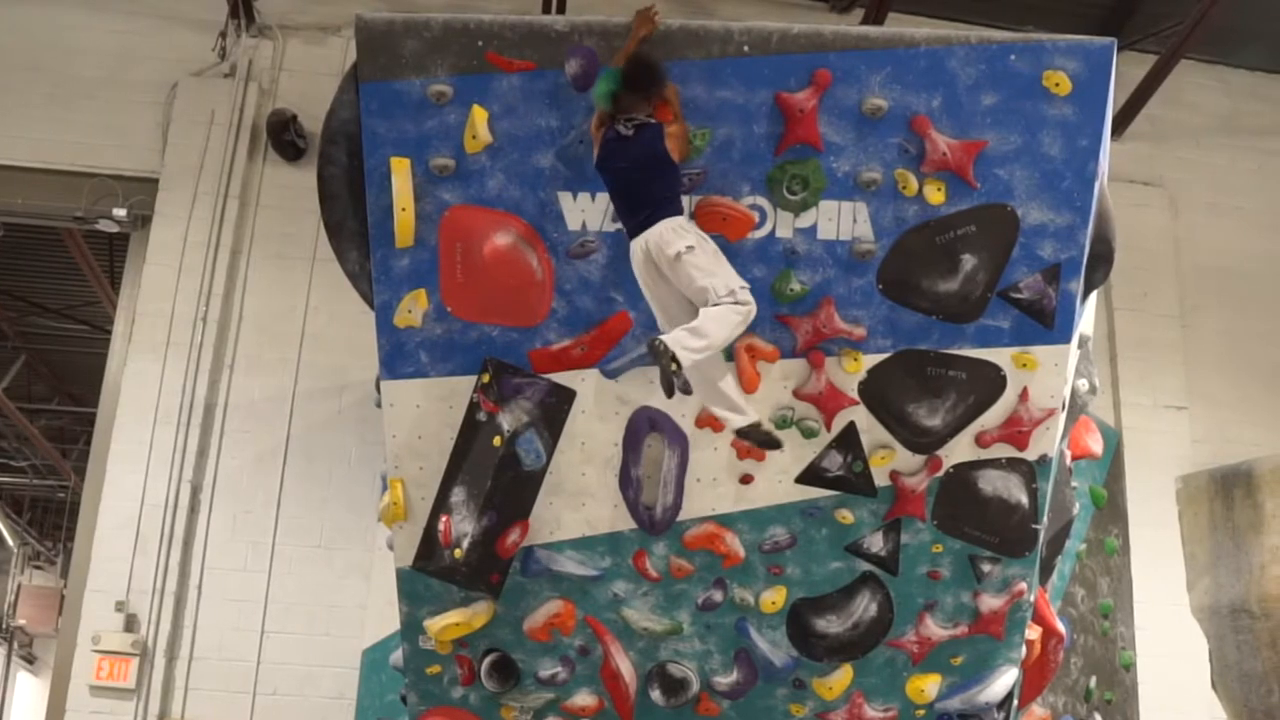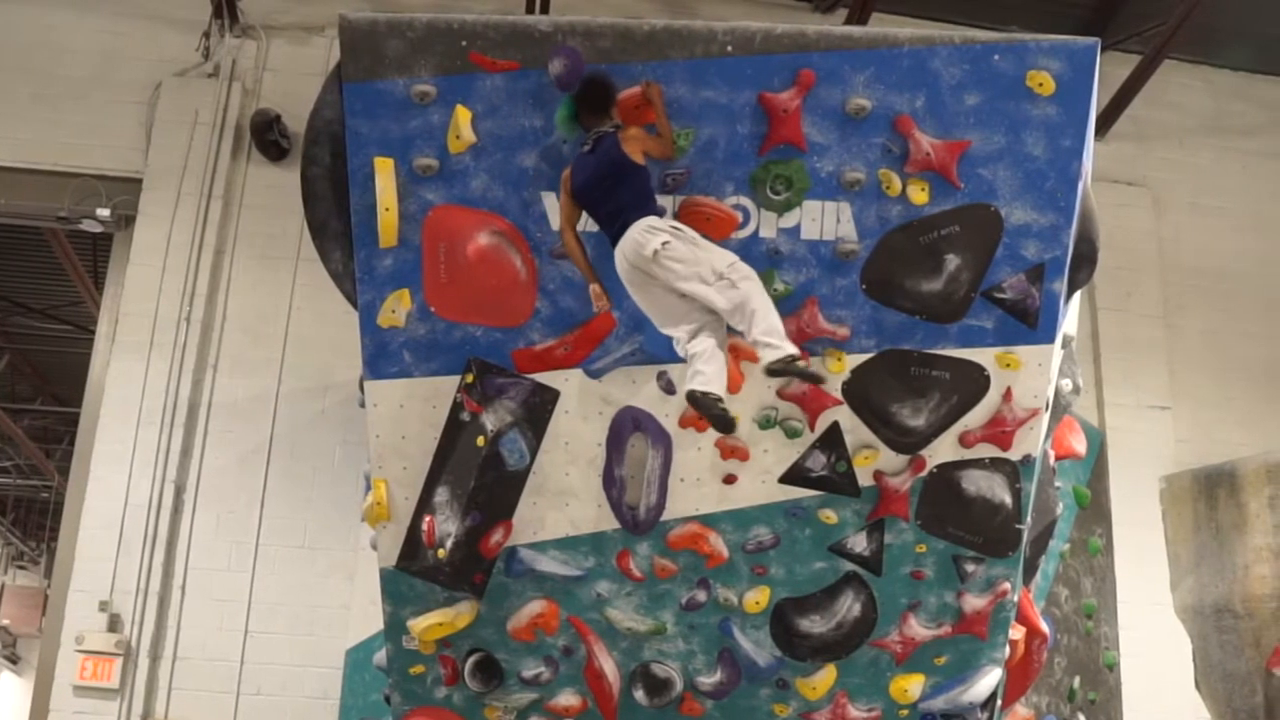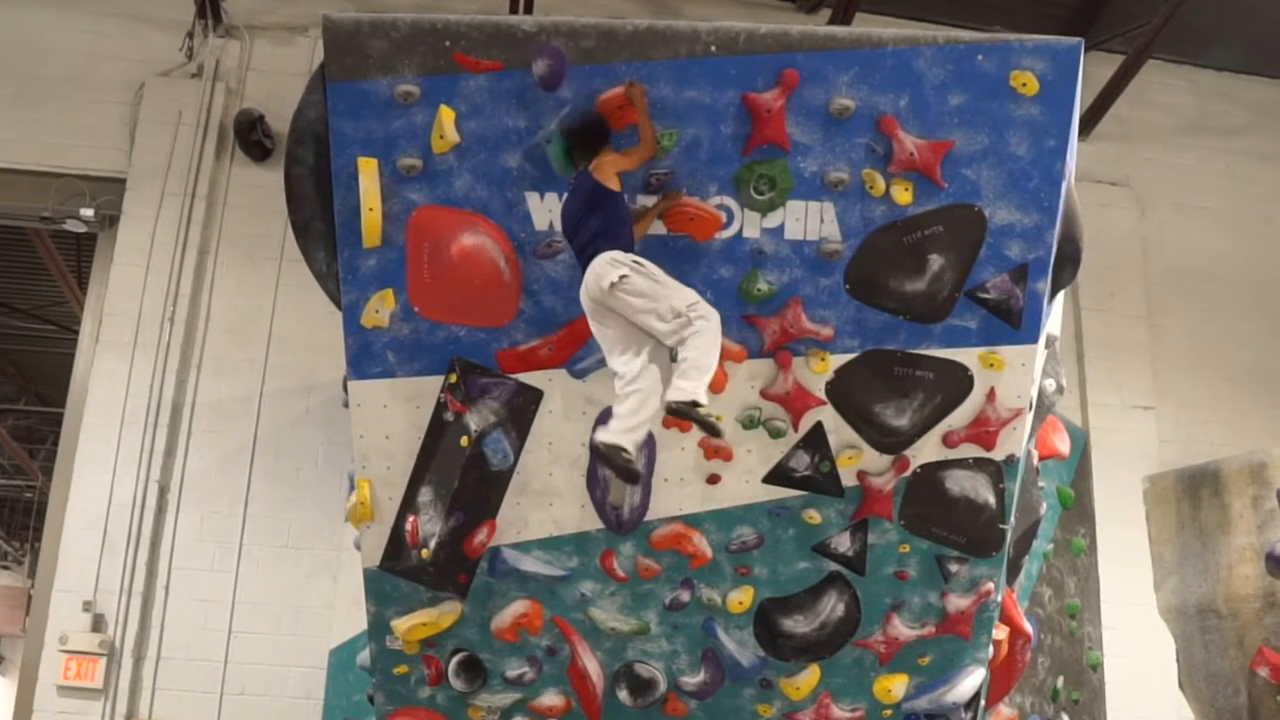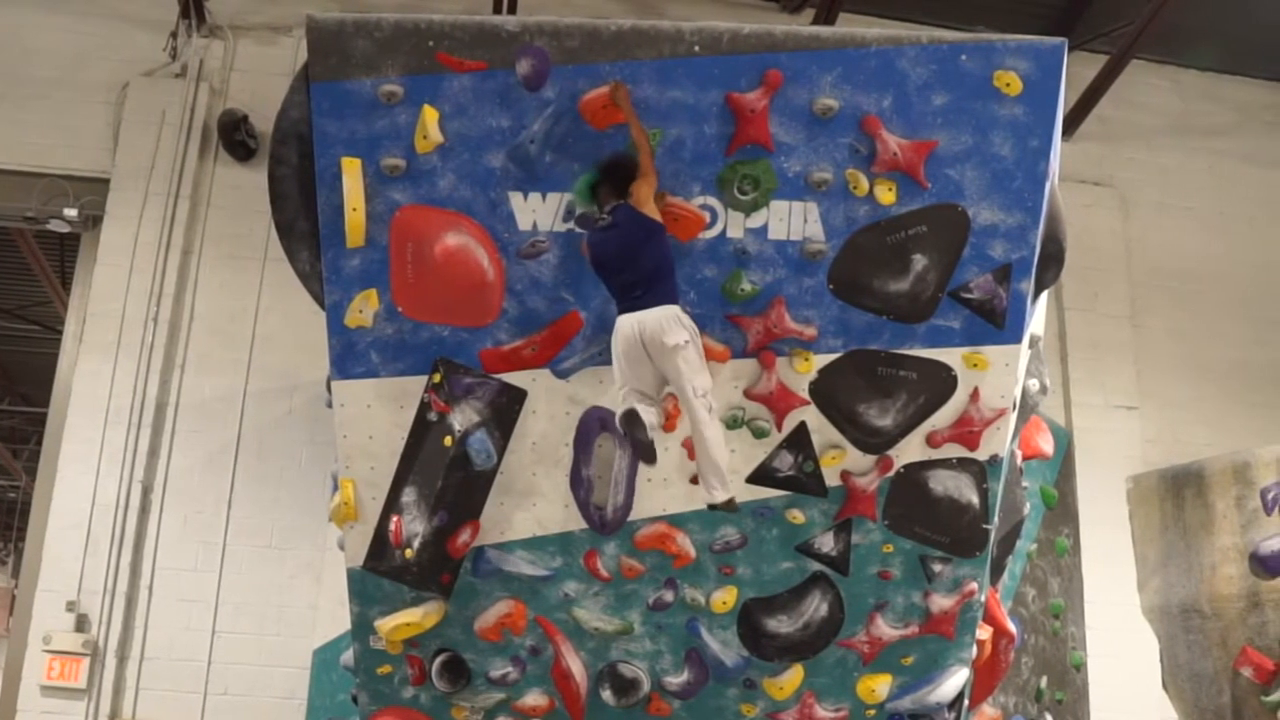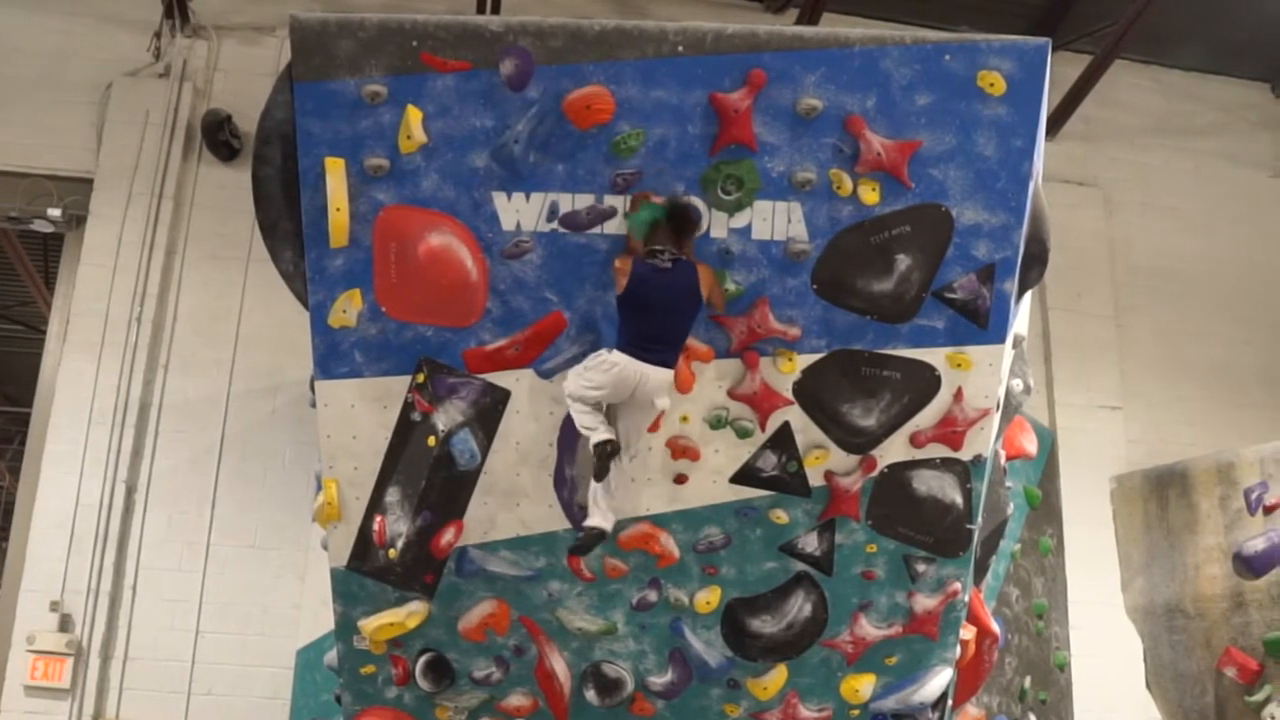
dt=1s
person 1, frame 1
left shoulder: (601, 134)
right shoulder: (669, 133)
left elbow: (609, 85)
left wrist: (635, 38)
right wrist: (674, 106)
left hip: (639, 246)
right hip: (673, 233)
left knee: (695, 339)
right knee: (737, 303)
left ankle: (742, 419)
right ankle: (673, 348)
person 1, frame 2
left shoulder: (571, 174)
right shoulder: (628, 137)
left elbow: (568, 232)
right elbow: (667, 149)
left wrist: (593, 282)
right wrist: (657, 106)
left hip: (623, 256)
right hip: (650, 233)
left knee: (699, 323)
right knee: (738, 280)
left ankle: (704, 388)
right ankle: (779, 353)
person 1, frame 3
left shoulder: (572, 207)
right shoulder: (601, 165)
right elbow: (648, 148)
left wrist: (660, 206)
right wrist: (641, 107)
left hip: (592, 285)
right hip: (616, 269)
left knee: (639, 371)
right knee: (701, 319)
left ankle: (617, 440)
right ankle: (686, 396)
person 1, frame 4
left shoulder: (592, 241)
right shoulder: (640, 202)
right elbow: (645, 155)
right wrist: (625, 107)
left hip: (626, 326)
right hip: (666, 319)
left knee: (647, 402)
right knee: (698, 405)
left ankle: (634, 416)
right ankle: (719, 493)
person 1, frame 5
left shoulder: (626, 268)
right shoulder: (701, 276)
left elbow: (633, 249)
right elbow: (719, 306)
left wrist: (637, 213)
left hip: (621, 366)
right hip: (660, 377)
left knee: (575, 388)
right knee: (625, 449)
left ankle: (602, 439)
right ankle: (599, 522)
